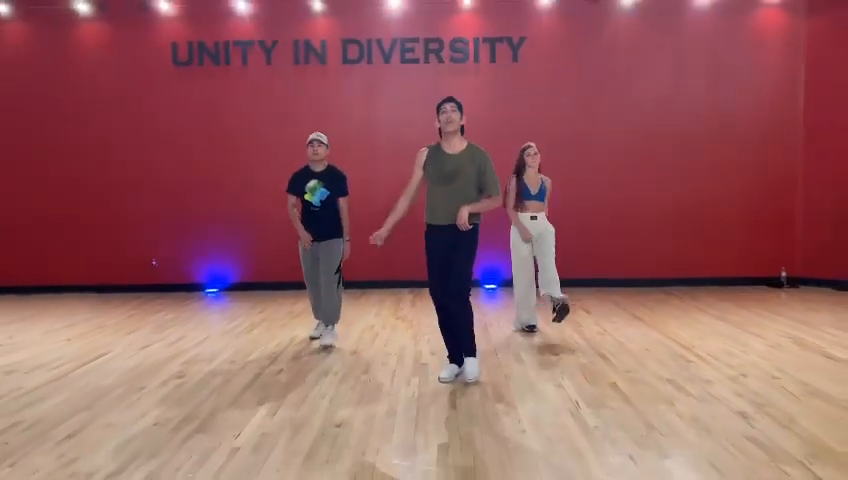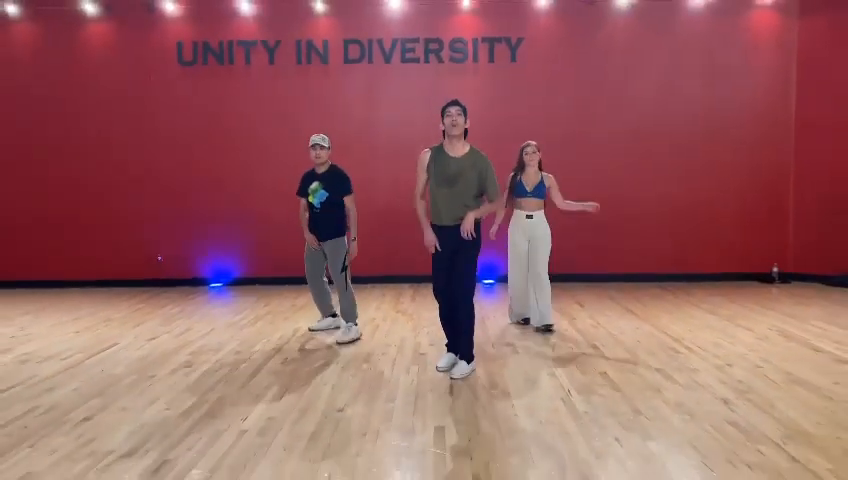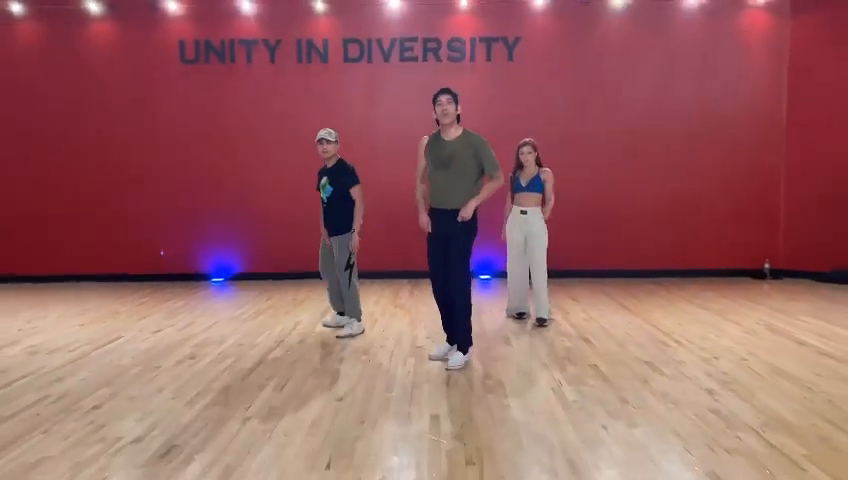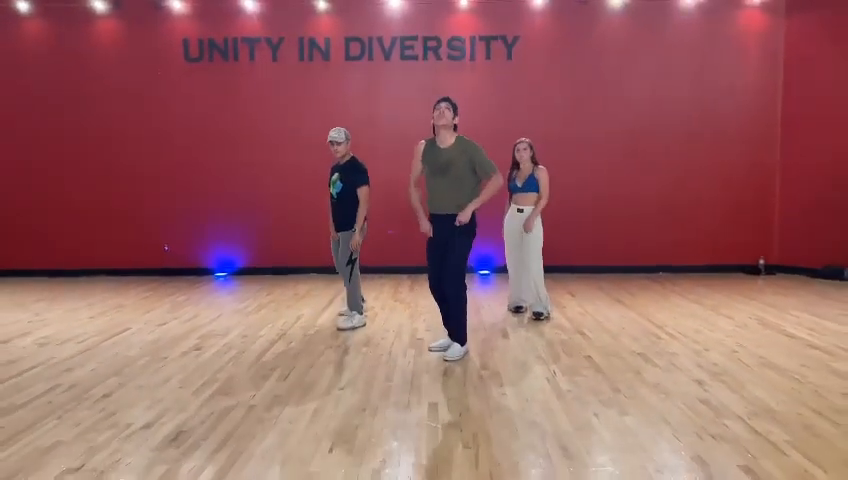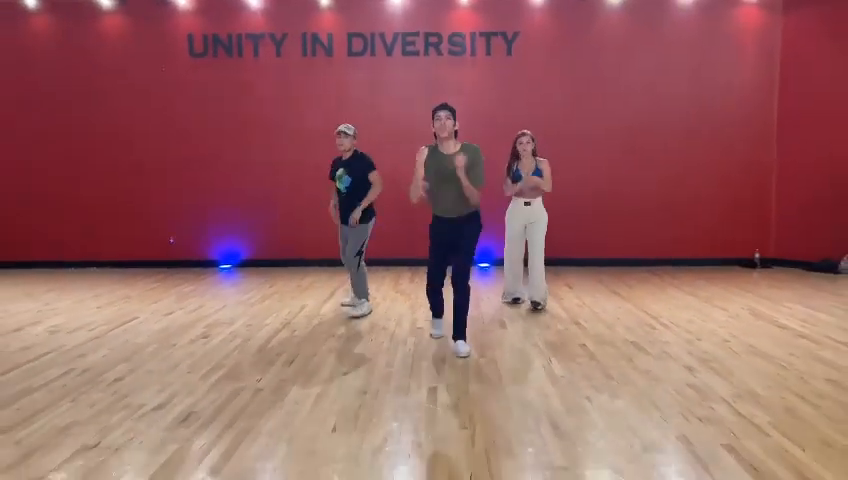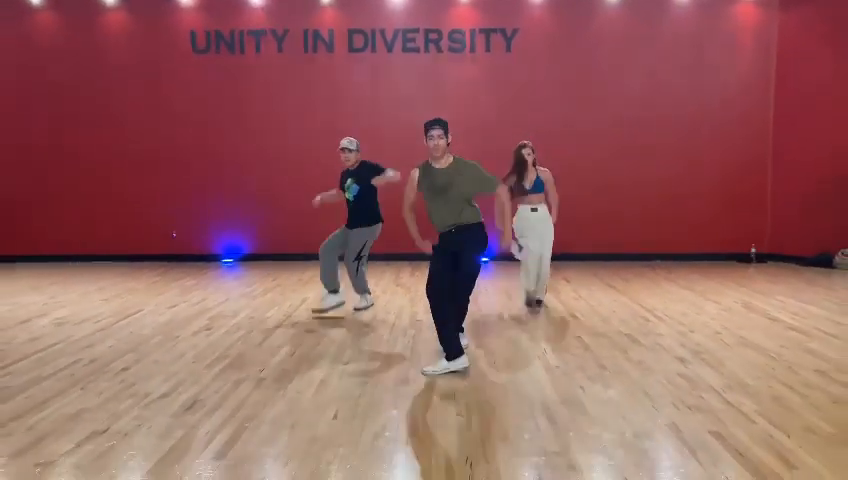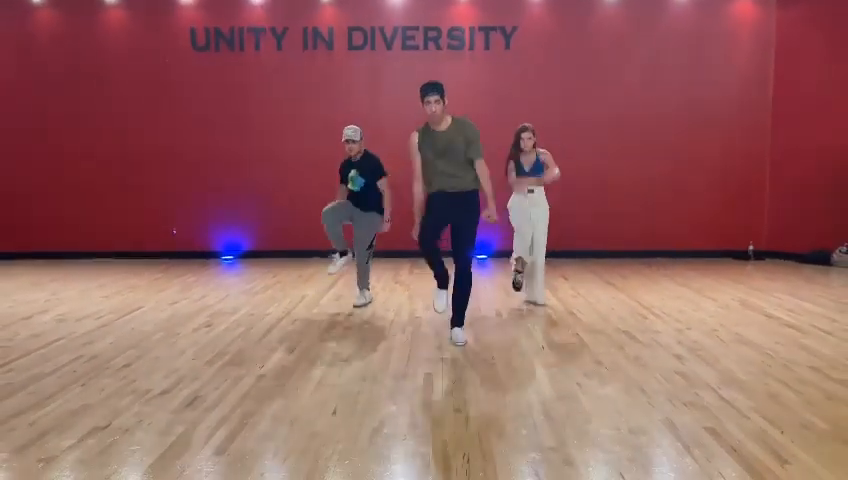
dt=0.3s
person 1, frame 1
left shoulder: (479, 156)
right shoulder: (425, 155)
left elbow: (496, 199)
right elbow: (407, 195)
left wrist: (468, 209)
right wrist: (385, 228)
left hip: (463, 233)
right hip: (434, 233)
left knee: (458, 294)
right knee: (440, 298)
left ankle: (470, 354)
right ankle: (455, 359)
person 1, frame 2
left shoulder: (480, 160)
right shoulder: (428, 156)
left elbow: (494, 201)
right elbow: (419, 197)
left wrist: (473, 215)
right wrist: (426, 230)
left hip: (467, 234)
right hip: (439, 233)
left knee: (463, 294)
right knee: (442, 293)
left ankle: (467, 357)
right ankle: (453, 349)
person 1, frame 3
left shoulder: (474, 142)
right shoulder: (427, 143)
left elbow: (497, 178)
right elbow: (420, 181)
left wrist: (473, 202)
right wrist: (421, 212)
left hip: (462, 220)
right hip: (436, 218)
left knee: (458, 279)
right knee: (438, 282)
left ankle: (463, 347)
right ankle: (451, 340)
person 1, frame 4
left shoulder: (469, 148)
right shoulder: (423, 148)
left elbow: (496, 180)
right elbow: (413, 186)
left wrist: (470, 208)
right wrist: (421, 217)
left hip: (461, 224)
right hip: (435, 223)
left knee: (453, 280)
right knee: (435, 283)
left ankle: (460, 341)
right ankle: (452, 334)
person 1, frame 5
left shoulder: (472, 153)
right shoulder: (425, 154)
left elbow: (475, 199)
right elbow: (415, 191)
left wrist: (461, 173)
right wrist: (418, 189)
left hip: (467, 223)
right hip: (440, 223)
left knee: (459, 279)
right knee: (434, 280)
left ankle: (460, 337)
right ankle: (437, 315)
person 1, frame 6
left shoulder: (467, 168)
right shoulder: (419, 174)
left elbow: (501, 189)
right elbow: (407, 208)
left wrist: (506, 228)
right wrist: (419, 239)
left hip: (472, 234)
right hip: (445, 239)
left knee: (462, 286)
right knee: (436, 290)
left ankle: (456, 328)
right ankle: (454, 355)
person 1, frame 7
left shoulder: (466, 128)
right shoulder: (418, 137)
left elbow: (481, 167)
right elbow: (418, 179)
left wrist: (491, 204)
right wrist: (416, 220)
left hip: (467, 200)
right hip: (437, 200)
left knee: (464, 262)
right knee: (426, 242)
left ankle: (457, 324)
right ankle: (443, 284)
person 2, frame 1
left shoulder: (337, 176)
right shoulder: (298, 176)
left elbow: (344, 209)
right elbow: (291, 207)
left wrist: (347, 239)
right wrist: (300, 231)
left hip: (332, 238)
right hip: (308, 237)
left knee: (331, 282)
right knee: (312, 281)
left ankle: (330, 328)
right ankle: (322, 321)
person 2, frame 2
left shoulder: (340, 176)
right shoulder: (307, 178)
left elbow: (351, 209)
right elbow: (303, 209)
left wrist: (353, 238)
right wrist: (306, 232)
left hip: (336, 237)
right hip: (314, 238)
left knee: (340, 280)
right knee: (313, 278)
left ankle: (351, 325)
right ankle: (330, 316)
person 2, frame 3
left shoulder: (346, 170)
right shoulder: (322, 172)
left elbow: (359, 201)
left wrist: (355, 231)
right wrist: (323, 228)
left hip: (345, 232)
right hip: (330, 232)
left knee: (345, 274)
right knee: (327, 271)
left ankle: (355, 321)
right ankle: (341, 314)
person 2, frame 4
left shoulder: (357, 169)
right shoulder: (335, 169)
left elbow: (364, 202)
left wrist: (357, 231)
right wrist: (332, 224)
left hip: (351, 228)
right hip: (338, 227)
left knee: (348, 267)
right knee: (342, 266)
left ankle: (357, 314)
right ankle: (357, 304)
person 2, frame 5
left shoulder: (363, 161)
right shoulder: (336, 163)
left elbow: (377, 184)
left wrist: (360, 208)
right wrist: (333, 207)
left hip: (361, 219)
right hip: (345, 218)
left knee: (354, 258)
right knee: (347, 257)
left ankle: (363, 301)
right ankle: (360, 296)
person 2, frame 6
left shoulder: (370, 169)
right shoulder: (345, 174)
left elbow: (395, 175)
right elbow: (339, 193)
left wrist: (381, 179)
right wrist: (322, 196)
left hip: (368, 225)
right hip: (351, 226)
left knee: (352, 261)
right knee: (326, 251)
left ankle: (365, 296)
right ankle: (333, 294)
person 2, frame 7
left shoulder: (373, 162)
right shoulder: (345, 165)
left elbow: (385, 192)
left wrist: (386, 219)
right wrist: (337, 208)
left hip: (371, 212)
right hip: (351, 206)
left knee: (363, 252)
right knee: (328, 215)
left ankle: (364, 291)
right ankle: (342, 254)
person 3, frame 1
left shoulder: (546, 181)
right shoulder: (515, 179)
right elbow: (509, 208)
left wrist: (546, 225)
right wrist: (523, 229)
left hip: (542, 226)
right hip: (520, 227)
left knee: (547, 262)
right knee: (523, 273)
left ankle: (557, 300)
right ankle: (526, 319)
person 3, frame 2
left shoulder: (547, 179)
right shoulder: (514, 177)
left elbow: (561, 203)
right elbow: (504, 203)
left wrist: (584, 206)
right wrist: (496, 224)
left hip: (540, 225)
right hip: (518, 225)
left knee: (540, 270)
right knee: (518, 271)
left ankle: (544, 318)
right ankle: (521, 312)
person 3, frame 3
left shoulder: (545, 173)
right shoulder: (515, 174)
left elbow: (549, 198)
right elbow: (509, 201)
left wrist: (548, 210)
right wrist: (505, 225)
left hip: (535, 220)
right hip: (515, 220)
left knee: (538, 266)
right knee: (516, 266)
left ankle: (542, 311)
right ankle: (518, 307)
person 3, frame 4
left shoulder: (540, 171)
right shoulder: (512, 173)
left elbow: (544, 197)
right elbow: (509, 199)
left wrist: (532, 218)
right wrist: (504, 222)
left hip: (532, 218)
right hip: (512, 218)
left knee: (532, 263)
right knee: (514, 262)
left ankle: (539, 306)
right ankle: (518, 301)
person 3, frame 5
left shoulder: (542, 163)
right shoulder: (512, 166)
left elbow: (548, 186)
right elbow: (507, 191)
left wrist: (535, 180)
right wrist: (523, 182)
left hip: (537, 211)
right hip: (516, 211)
left knee: (537, 253)
right knee: (513, 253)
left ankle: (538, 297)
right ankle: (514, 294)
person 3, frame 6
left shoulder: (544, 173)
right shoulder: (513, 177)
left elbow: (552, 195)
left wrist: (553, 214)
left hip: (543, 216)
right hip: (523, 217)
left knee: (543, 259)
right knee: (531, 251)
left ankle: (538, 294)
person 3, frame 7
left shoulder: (543, 154)
right shoulder: (513, 159)
left elbow: (555, 171)
right elbow: (512, 181)
left wrist: (551, 175)
left hip: (539, 201)
right hip: (519, 200)
left knee: (539, 247)
right knee: (523, 233)
left ankle: (535, 295)
